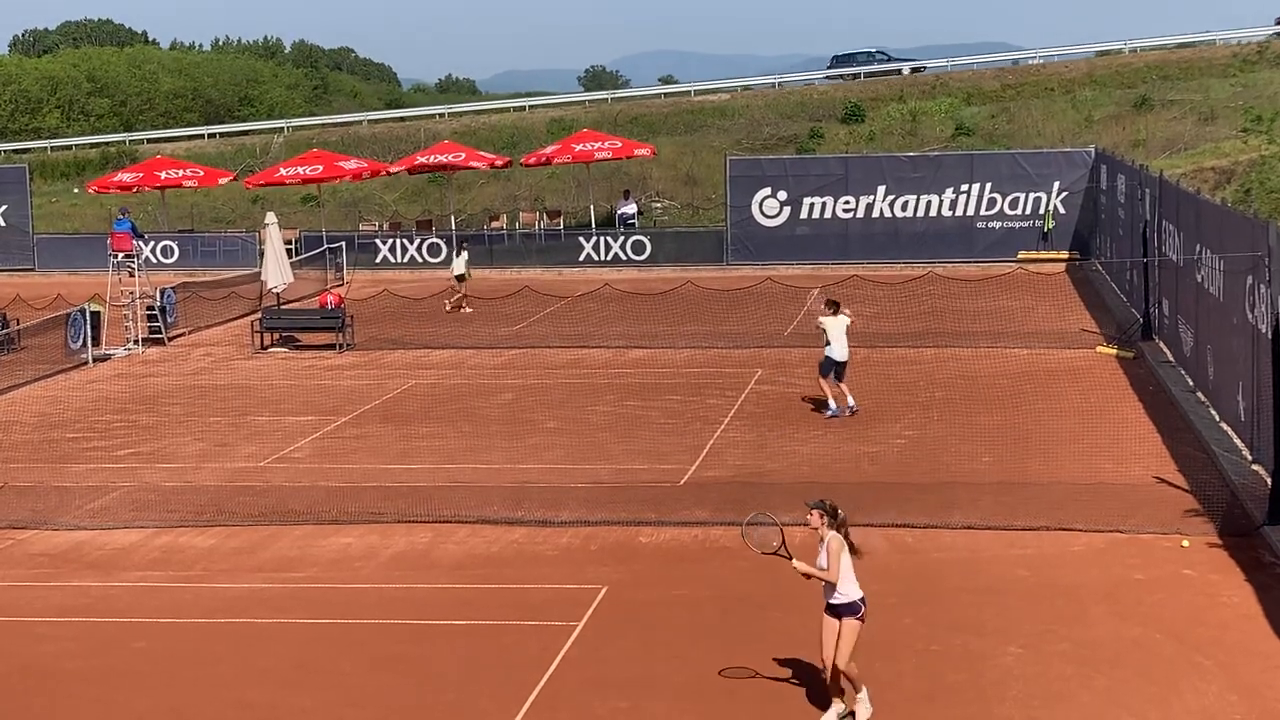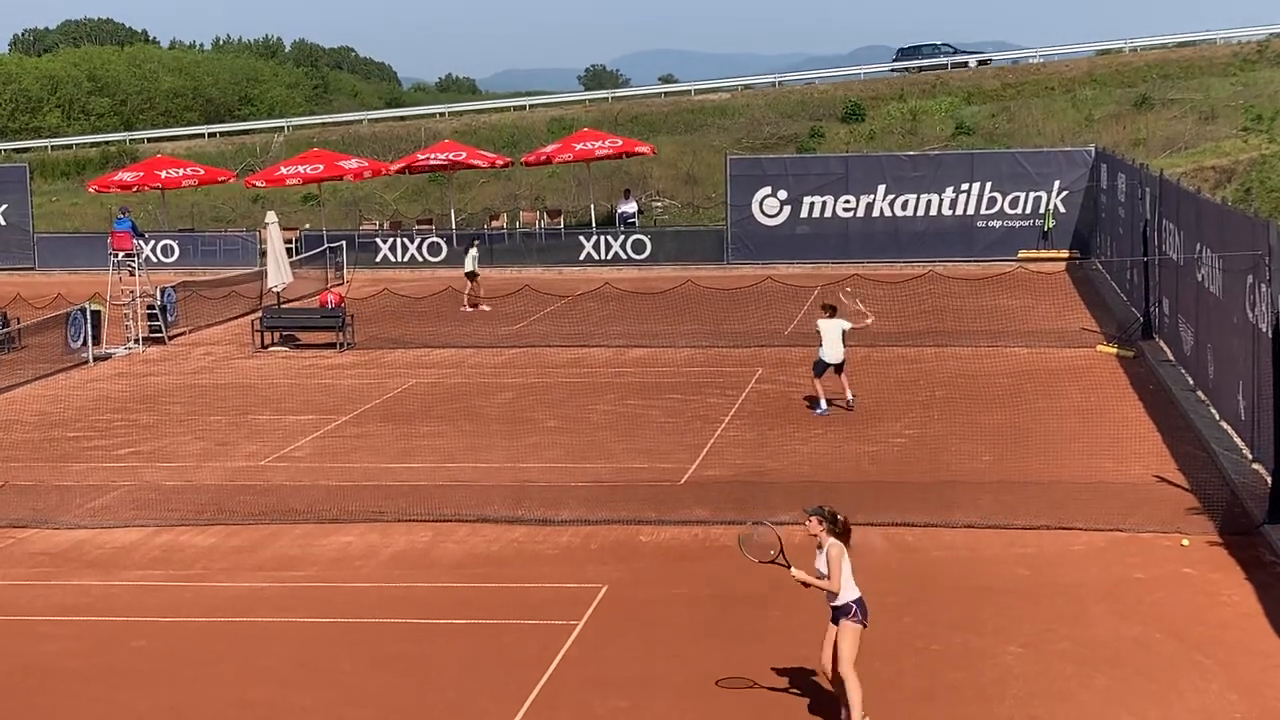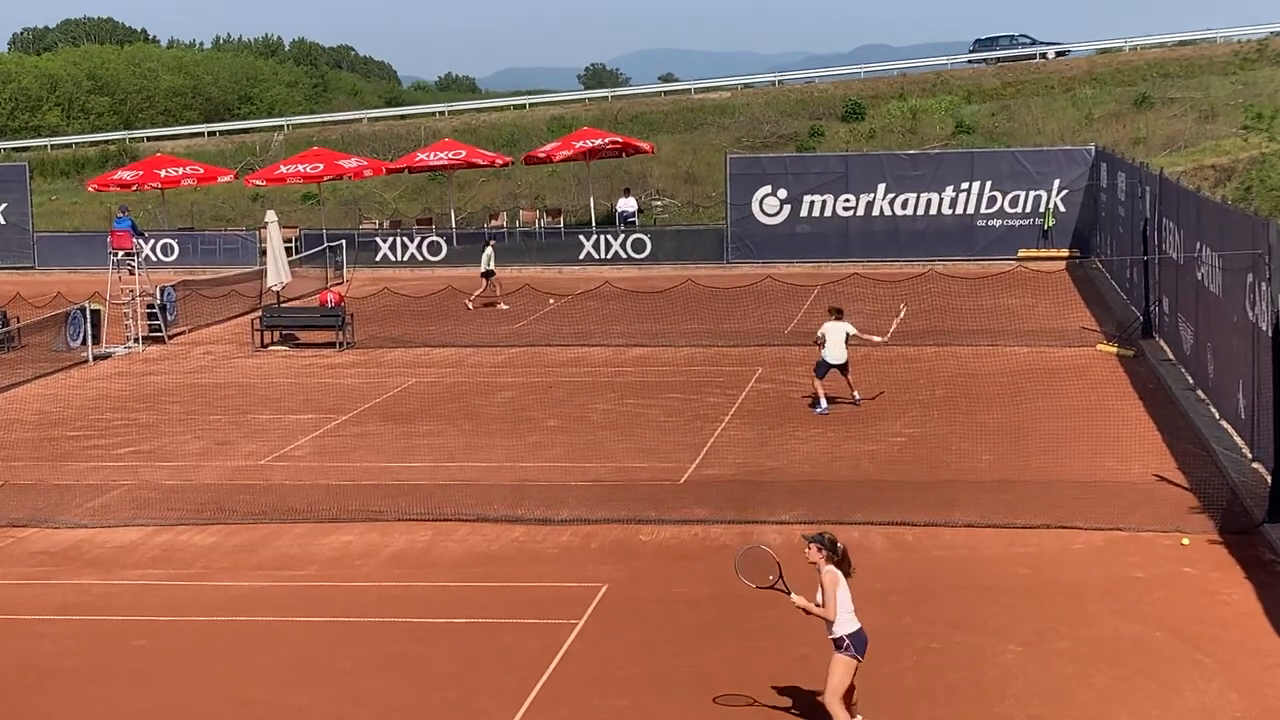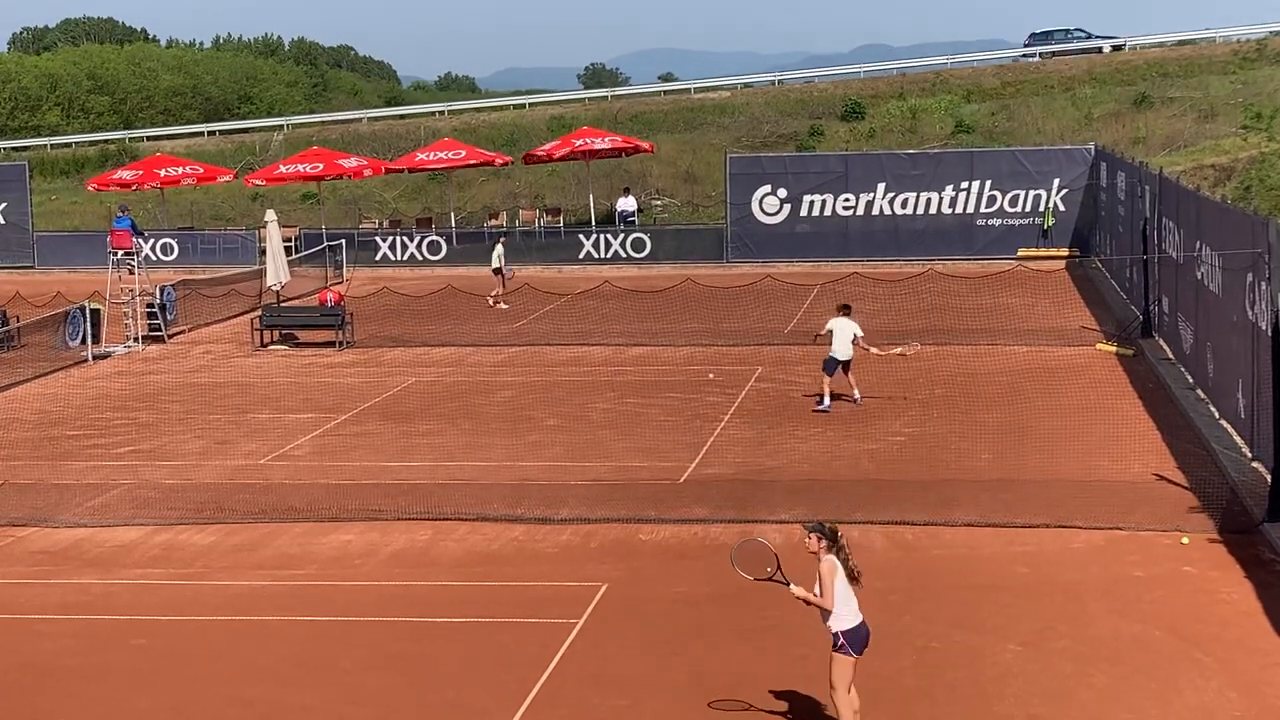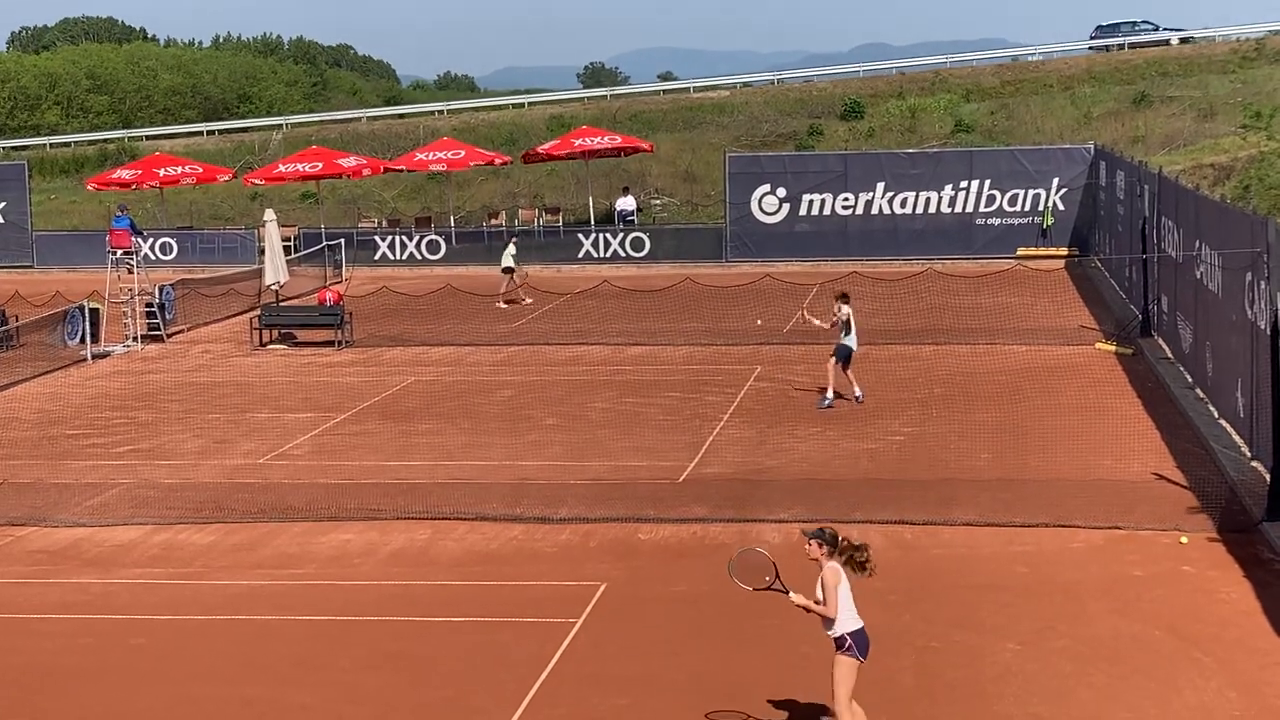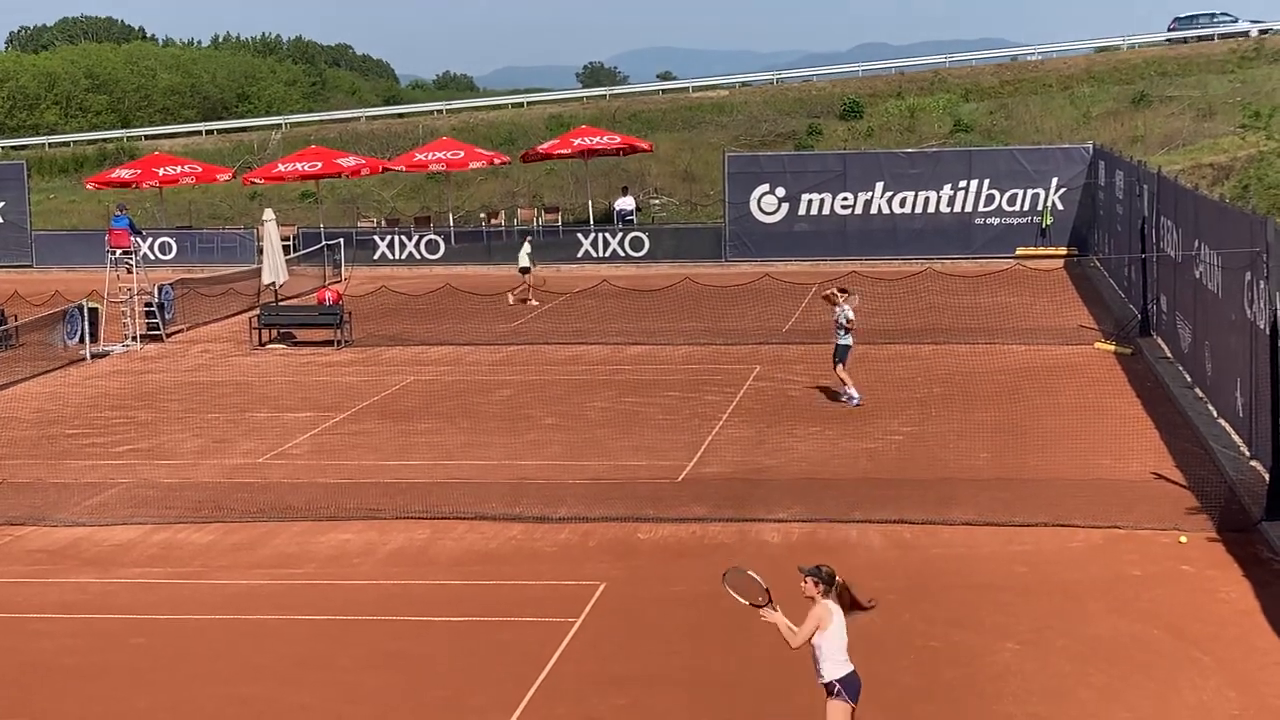
dt=0.2s
person 1, frame 1
left shoulder: (834, 540)
right shoulder: (824, 540)
left elbow: (833, 577)
left wrist: (807, 569)
right wrist: (808, 570)
left hip: (852, 605)
right hip: (833, 605)
left knee: (841, 663)
right knee: (828, 660)
left ankle: (861, 694)
person 1, frame 2
left shoulder: (833, 548)
right shoulder: (822, 547)
left elbow: (835, 586)
left wrist: (806, 578)
right wrist: (807, 578)
left hip: (851, 610)
right hip: (840, 611)
left knee: (845, 669)
right knee: (826, 667)
person 1, frame 3
left shoulder: (828, 575)
right shoulder: (831, 573)
left elbow: (830, 615)
left wrist: (805, 605)
right wrist: (811, 606)
left hip: (849, 641)
right hip: (851, 638)
left knee: (830, 699)
right knee: (844, 685)
person 1, frame 4
left shoulder: (826, 564)
right shoulder: (833, 563)
left elbow: (828, 604)
left wrist: (805, 596)
right wrist: (810, 597)
left hip: (847, 635)
right hip: (855, 630)
left knee: (839, 695)
right knee: (846, 688)
person 1, frame 5
left shoulder: (829, 573)
right shoulder: (834, 569)
left elbow: (831, 611)
left wrist: (805, 603)
right wrist: (809, 603)
left hip: (851, 639)
right hip: (851, 638)
right knee: (845, 702)
person 1, frame 6
left shoulder: (819, 610)
right shoulder: (833, 608)
left elbow: (795, 643)
left wrist: (779, 622)
left hip: (839, 685)
right hip: (849, 680)
